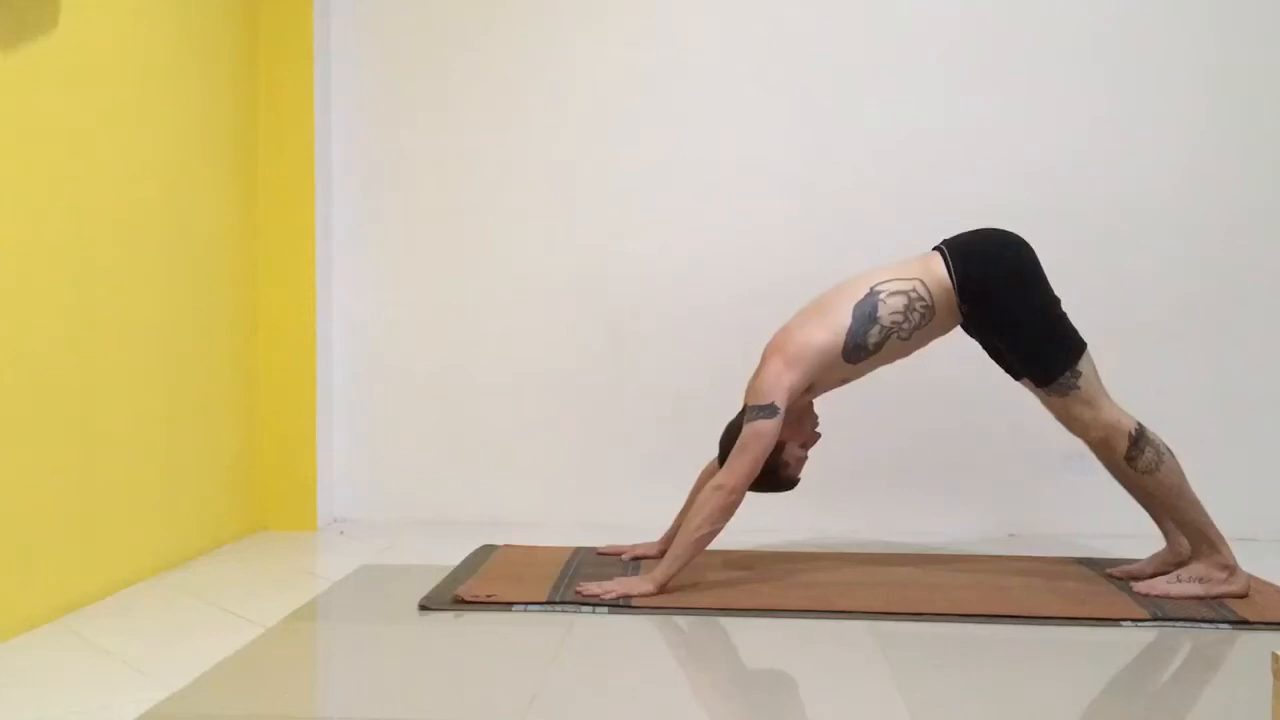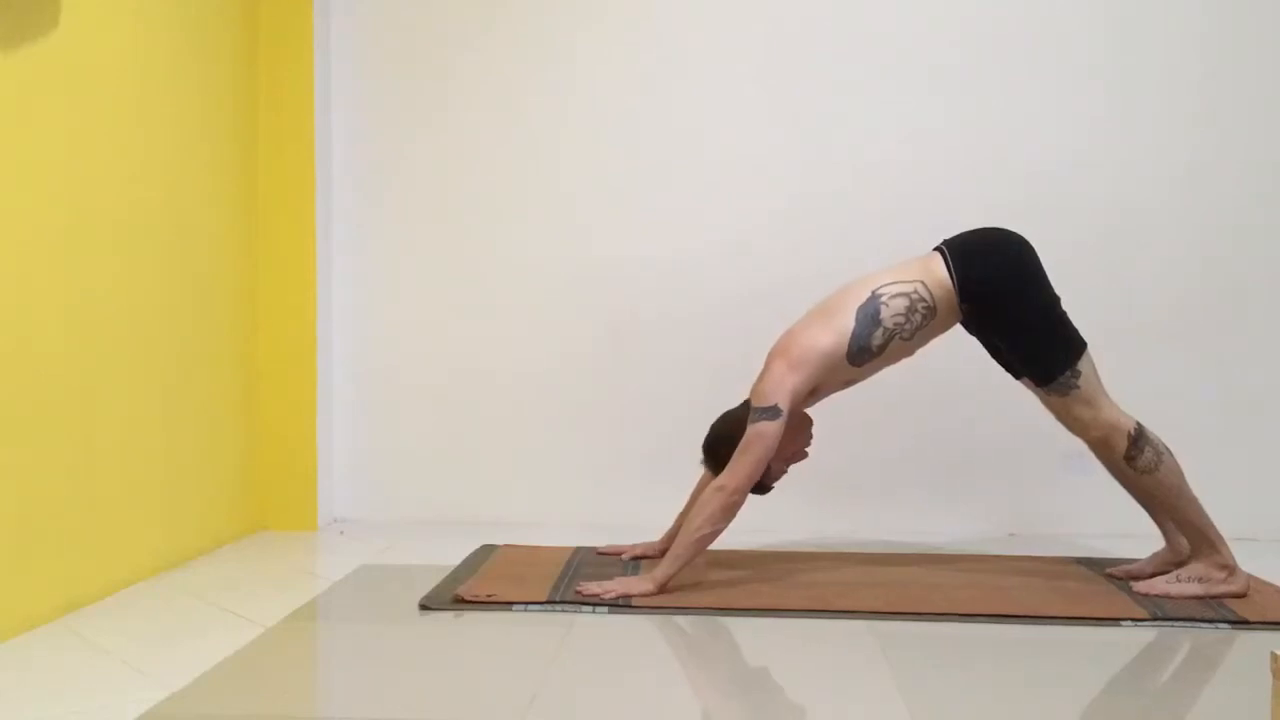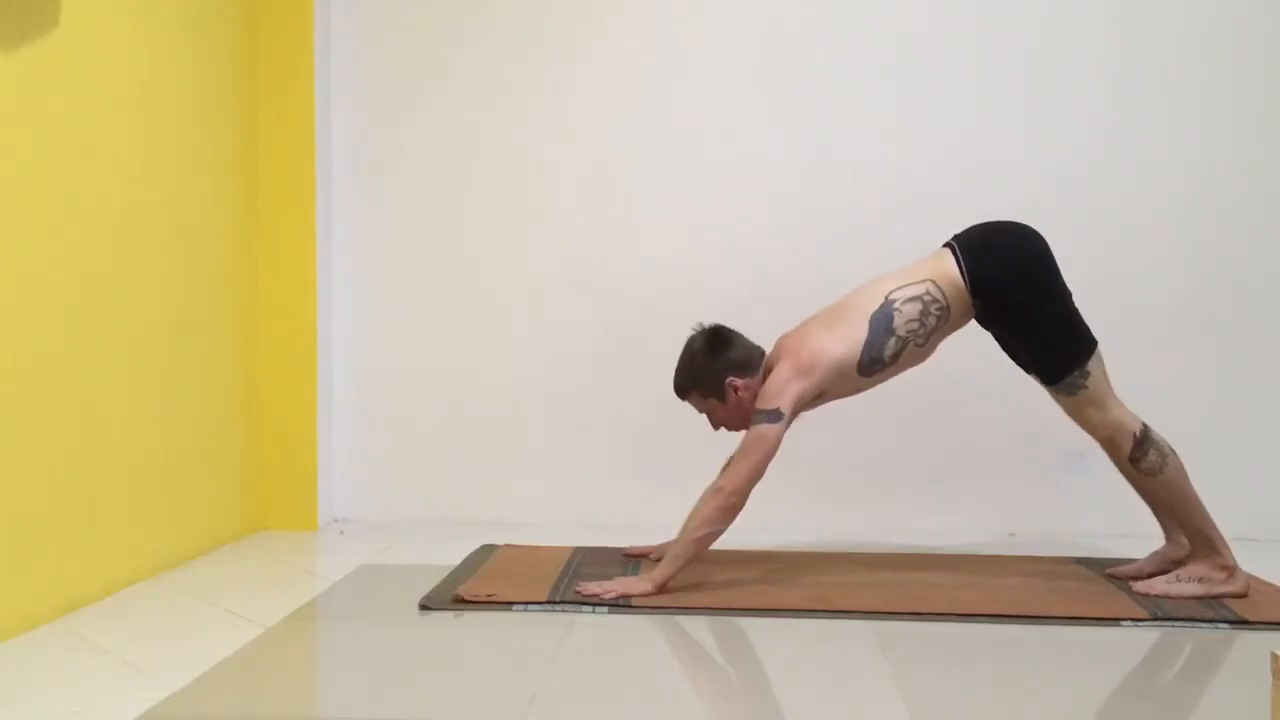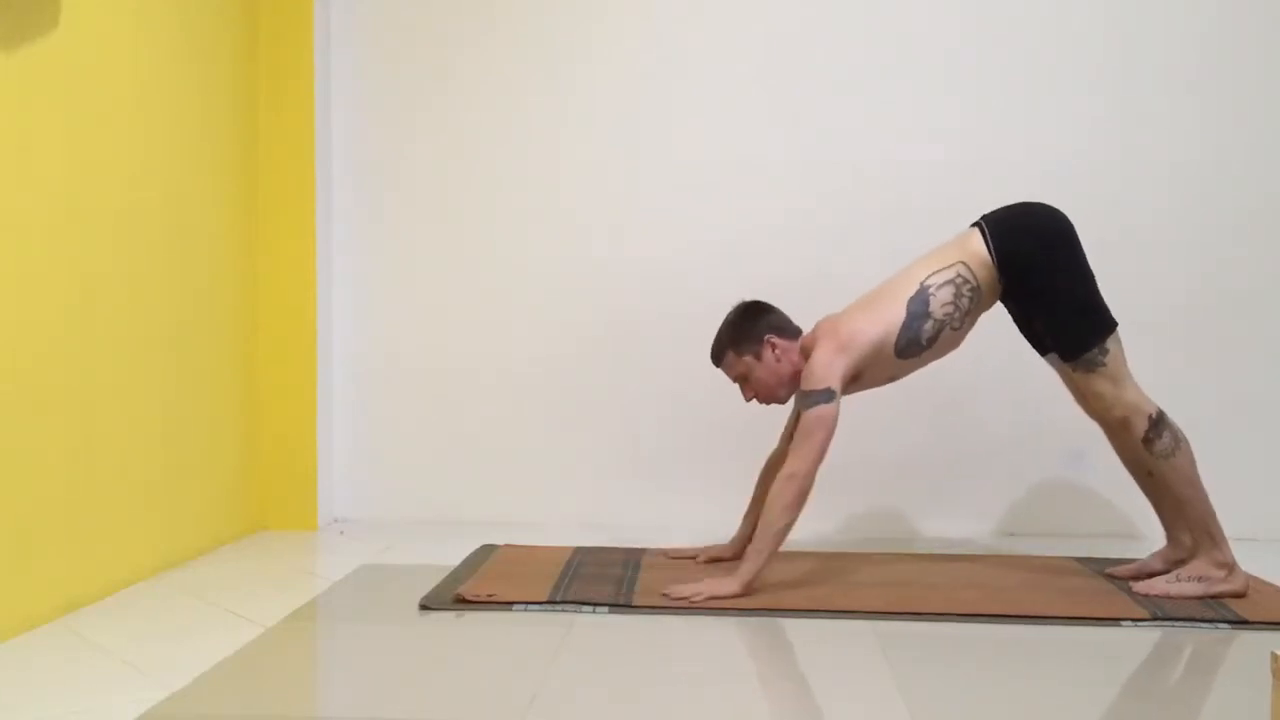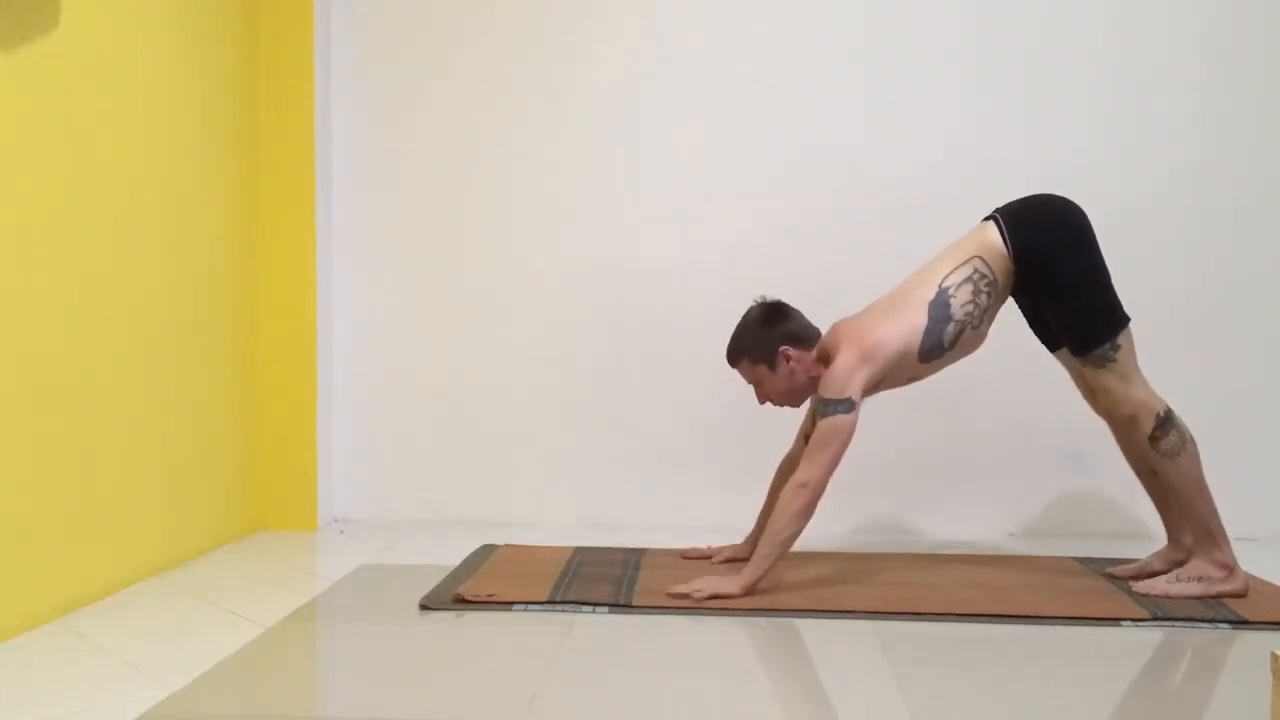
dt=1s
person 1, frame 1
left shoulder: (778, 380)
right shoulder: (781, 376)
left elbow: (726, 487)
right elbow: (719, 469)
left wrist: (655, 579)
right wrist: (663, 542)
left hip: (987, 272)
right hip: (971, 277)
left knee: (1098, 420)
right knee: (1091, 422)
left ankle: (1218, 561)
right ankle: (1179, 545)
person 1, frame 2
left shoulder: (782, 383)
right shoulder: (783, 383)
left elbow: (728, 489)
right elbow: (720, 472)
left wrist: (655, 578)
right wrist: (664, 543)
left hip: (987, 272)
right hip: (975, 275)
left knee: (1097, 419)
right knee: (1091, 421)
left ankle: (1217, 561)
right ankle: (1178, 546)
person 1, frame 3
left shoulder: (787, 380)
right shoulder: (783, 354)
left elbow: (730, 493)
right elbow: (736, 475)
left wrist: (654, 578)
right wrist: (676, 544)
left hip: (1000, 267)
right hip: (982, 265)
left knee: (1104, 418)
right knee: (1098, 418)
left ankle: (1217, 562)
right ankle: (1179, 544)
person 1, frame 4
left shoulder: (826, 360)
right shoulder: (820, 356)
left elbow: (797, 477)
right elbow: (781, 459)
left wrist: (742, 577)
right wrist: (739, 542)
left hip: (1025, 242)
right hip: (1007, 252)
left knee: (1117, 402)
right knee: (1107, 408)
left ankle: (1216, 560)
right ankle: (1182, 543)
person 1, frame 5
left shoulder: (847, 364)
right shoulder: (832, 353)
left elbow: (809, 483)
right elbow: (797, 459)
left wrist: (746, 579)
right wrist: (751, 543)
left hip: (1040, 237)
right hip: (1020, 245)
left knee: (1125, 398)
right knee: (1111, 403)
left ankle: (1217, 561)
right ankle: (1183, 544)
